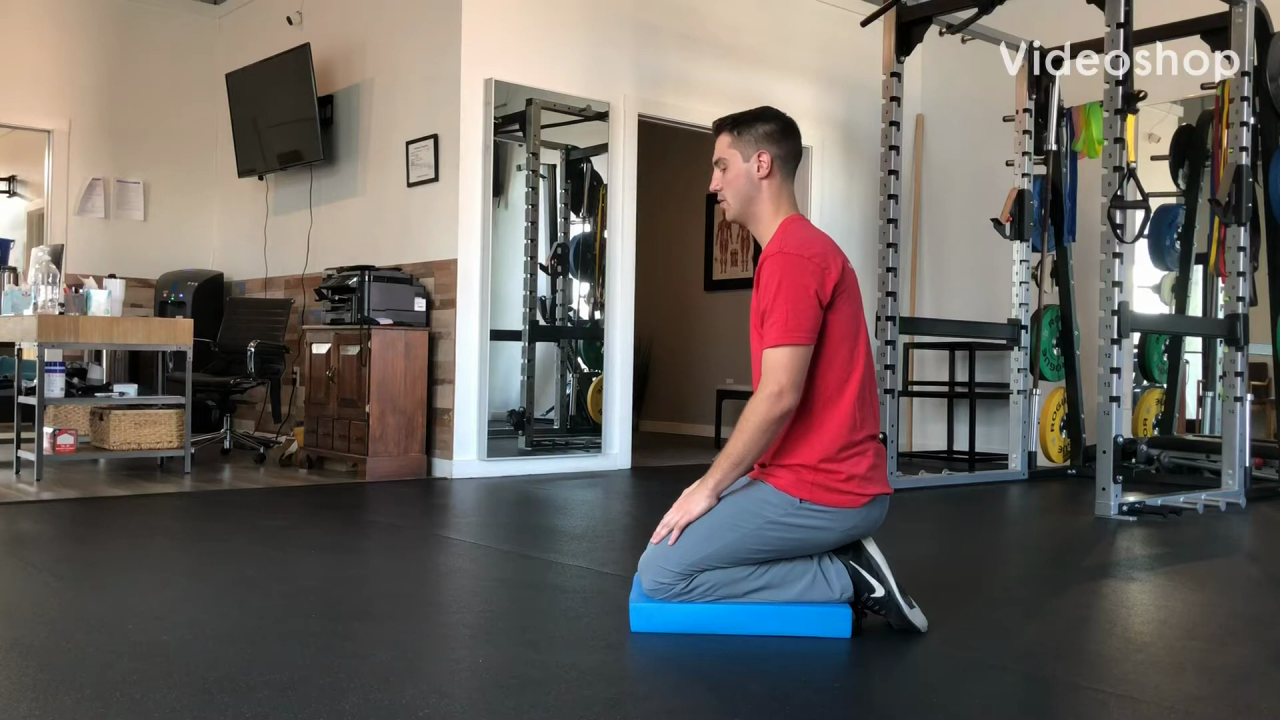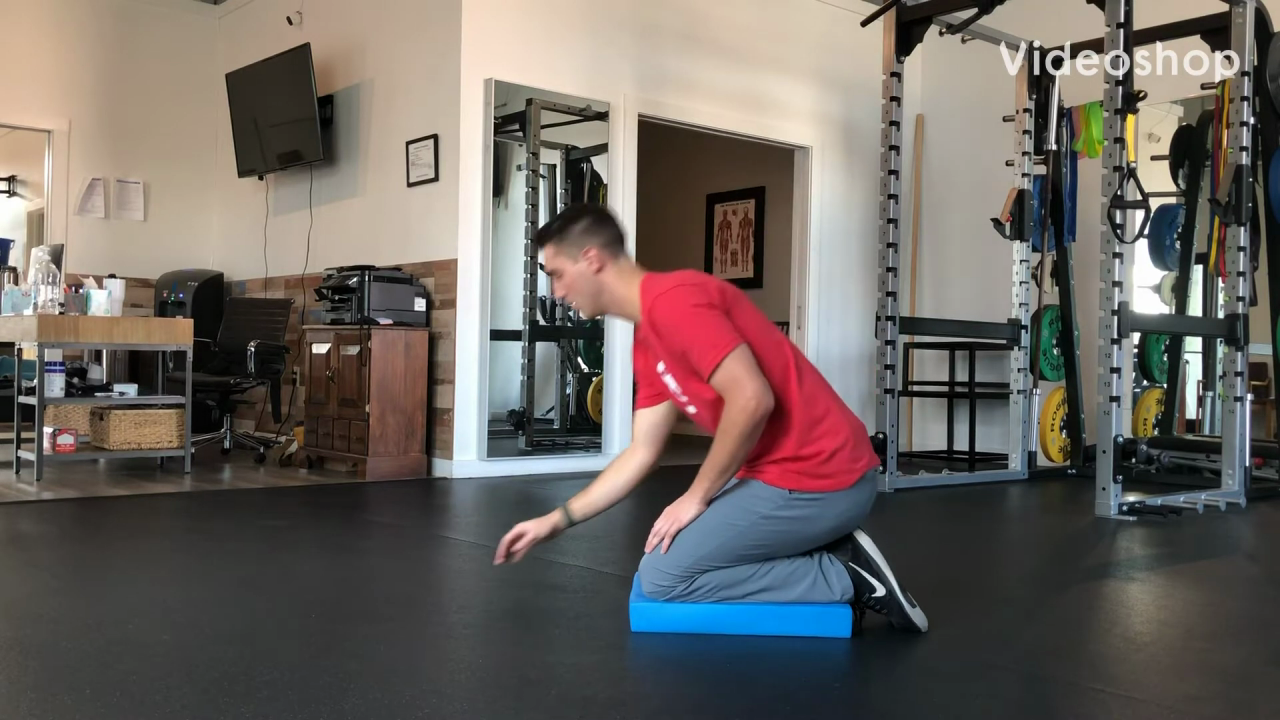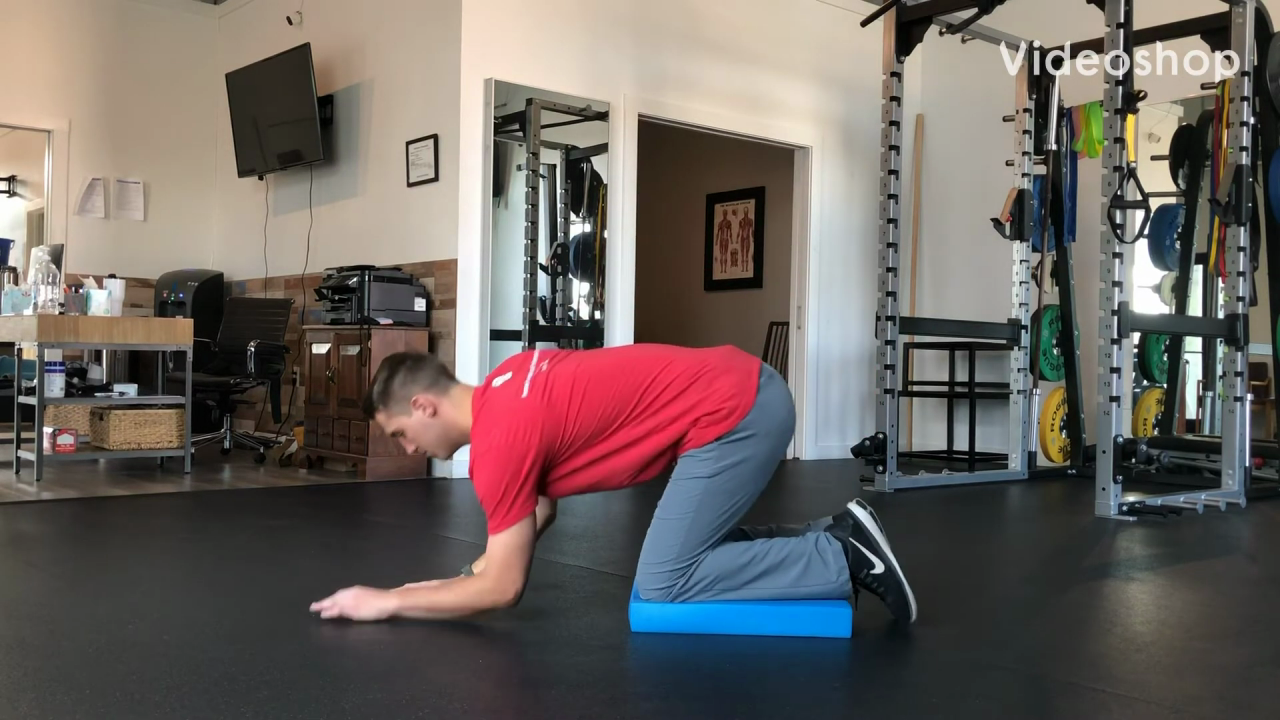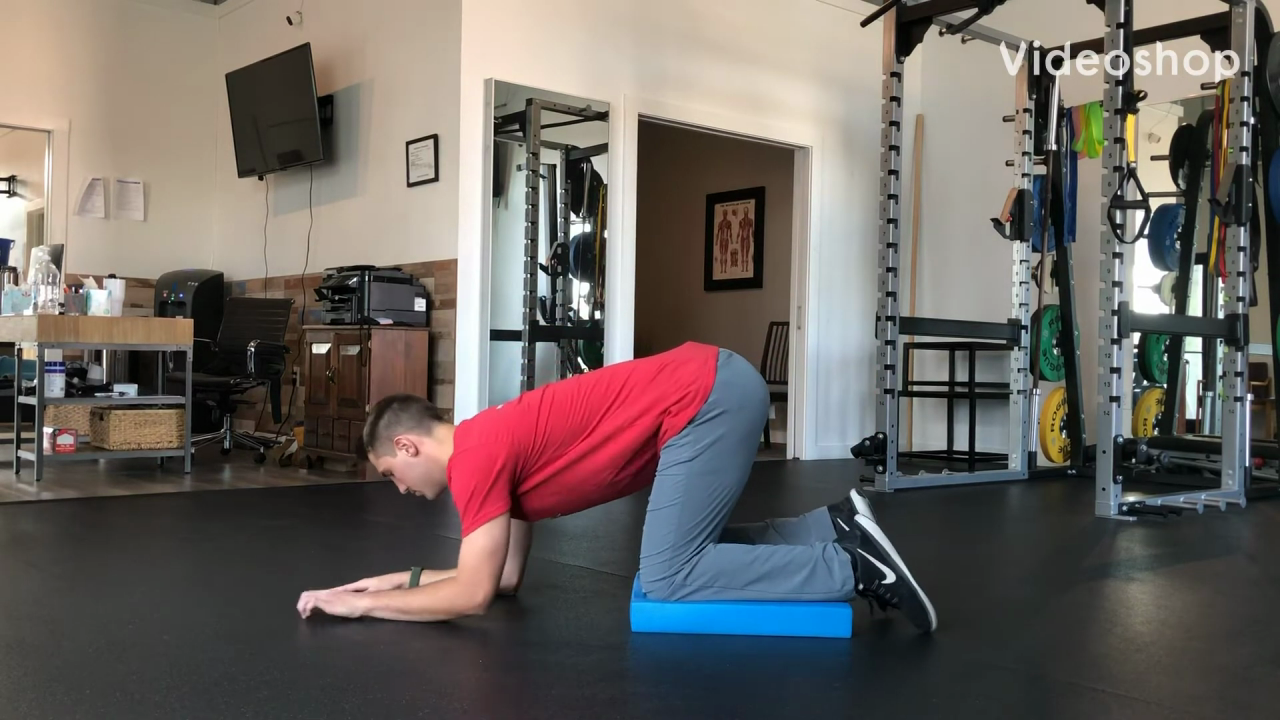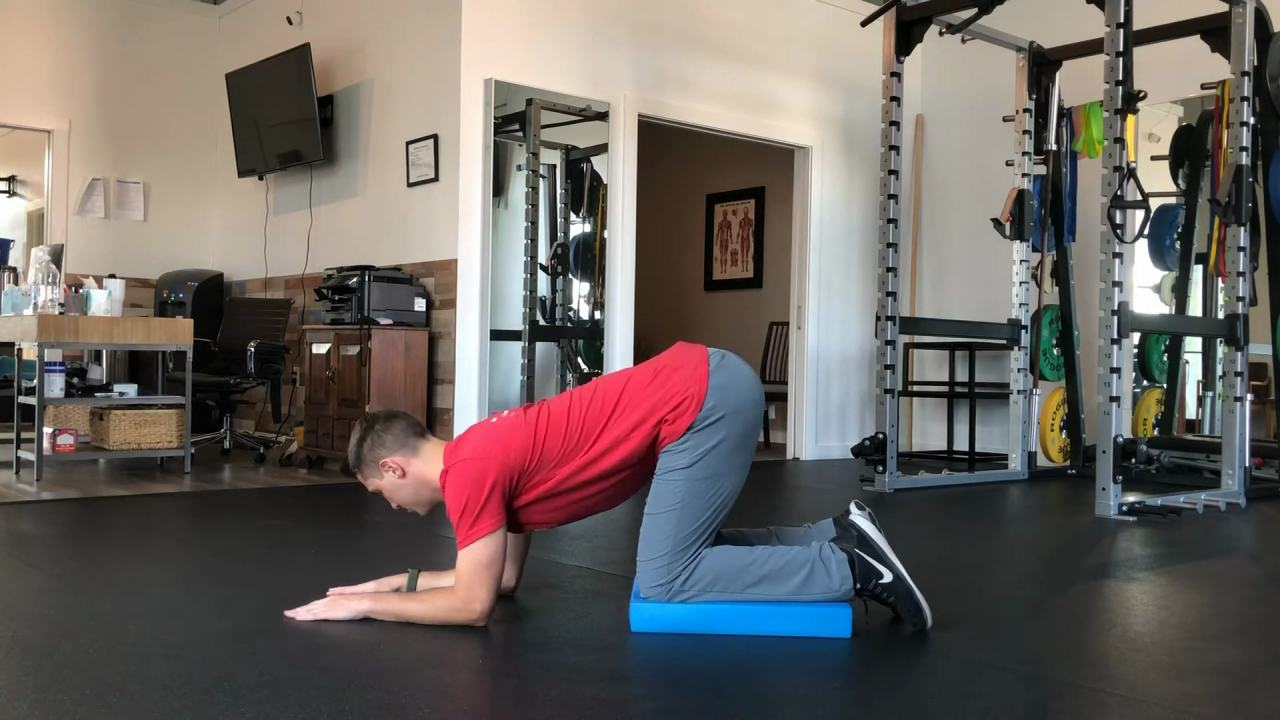
dt=1s
person 1, frame 1
left shoulder: (790, 257)
right shoulder: (802, 249)
left elbow: (779, 397)
left wrist: (709, 487)
right wrist: (715, 482)
left hip: (817, 490)
right hip: (829, 478)
left knee: (662, 572)
right knee: (680, 541)
left ankle: (844, 577)
right ankle: (840, 563)
person 1, frame 2
left shoulder: (673, 299)
right shoulder: (647, 342)
left elbow: (752, 401)
right elbow: (642, 453)
left wrist: (696, 498)
right wrist: (557, 520)
left hip: (819, 478)
right hip: (801, 472)
left knee: (662, 578)
right knee: (672, 551)
left ankle: (842, 578)
right ankle: (836, 558)
person 1, frame 3
left shoulder: (499, 438)
right shoulder: (507, 386)
left elbow: (504, 587)
right elbow: (538, 511)
left wrist: (390, 601)
right wrist: (450, 585)
left hip: (735, 415)
right hip: (749, 391)
left knee: (661, 586)
right knee: (685, 551)
left ankle: (844, 561)
right ankle: (833, 536)
person 1, frame 4
left shoulder: (476, 457)
right shoulder: (497, 449)
left elbow: (472, 594)
right elbow: (504, 574)
left wrist: (368, 602)
right wrist: (402, 578)
left hip: (708, 396)
right hip: (719, 386)
left knee: (667, 579)
right knee: (687, 551)
left ankle: (852, 568)
right ankle: (835, 526)
person 1, frame 5
left shoulder: (468, 472)
right shoulder: (486, 459)
left elbow: (473, 604)
right elbow: (500, 576)
left wrist: (365, 605)
right wrist: (396, 581)
left hip: (705, 398)
right hip: (713, 382)
left knee: (664, 583)
right knee: (686, 552)
left ankle: (849, 567)
right ankle: (840, 538)
